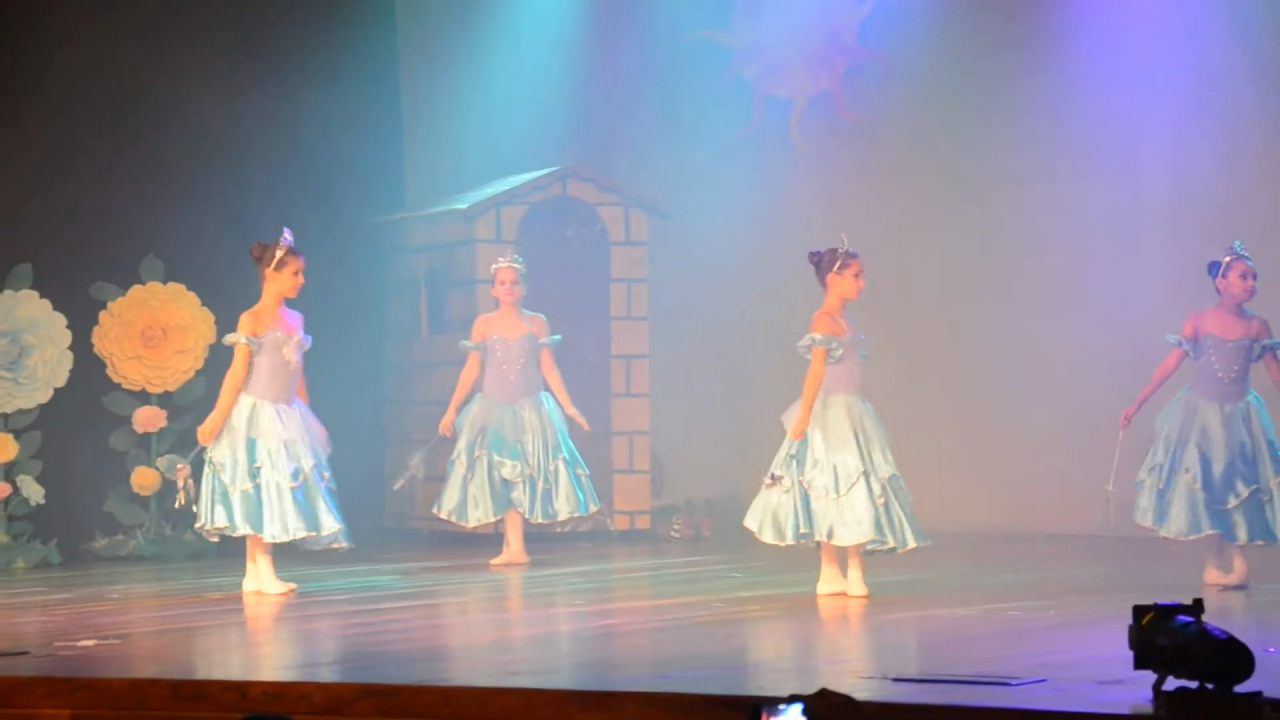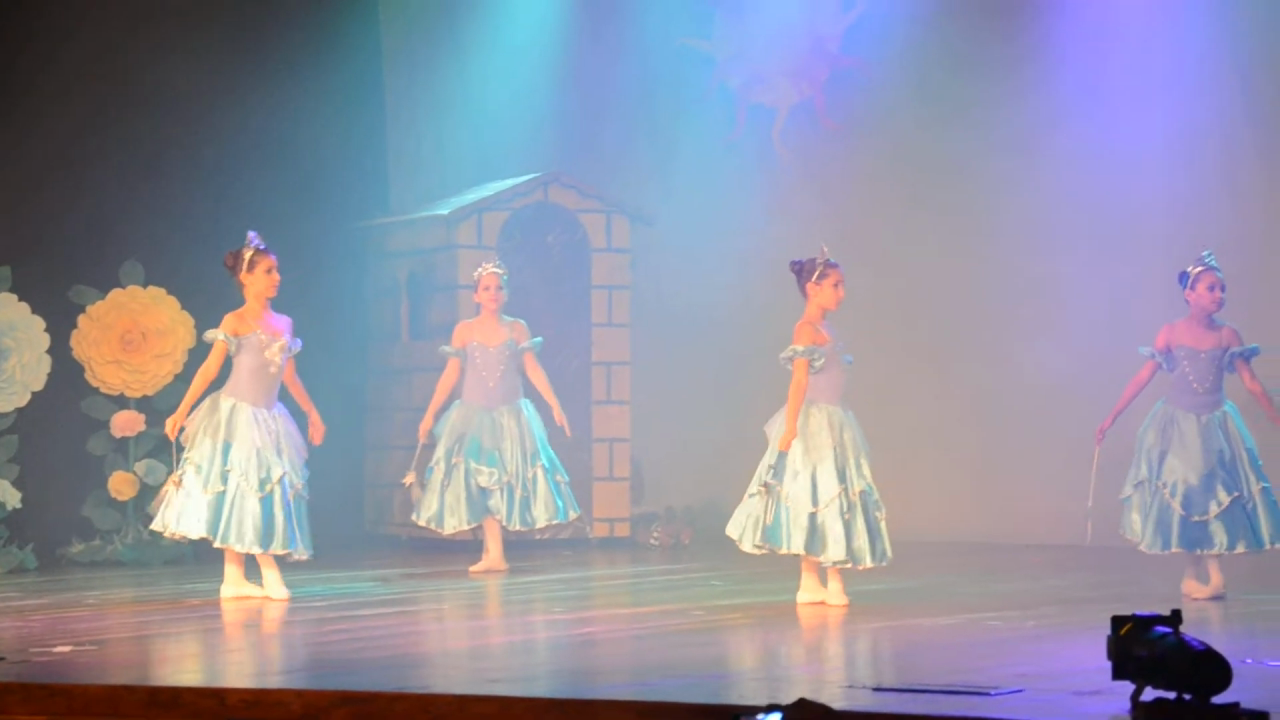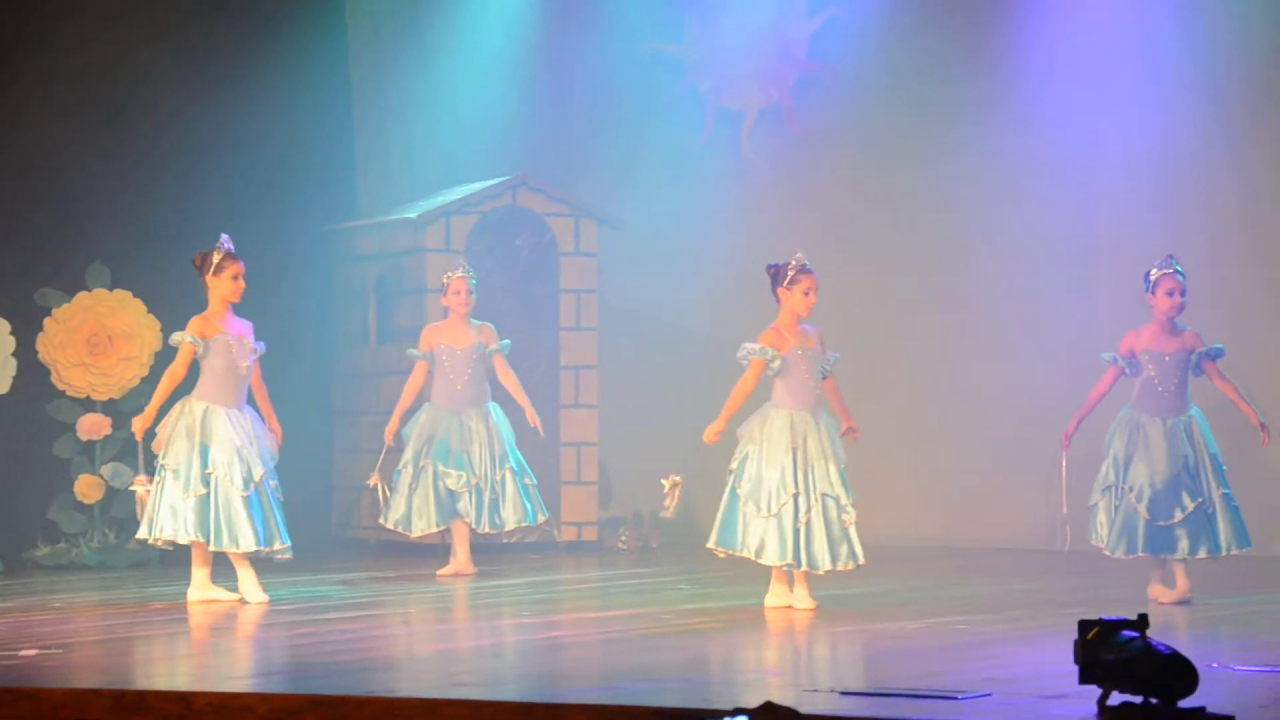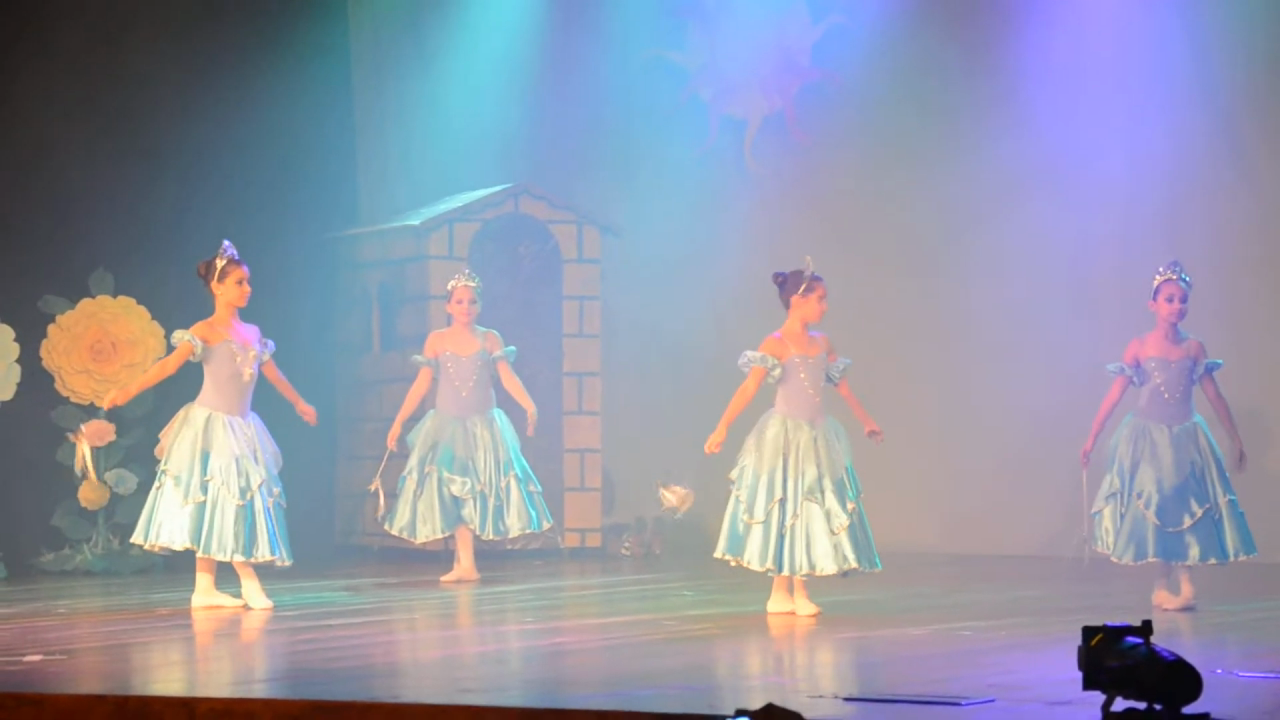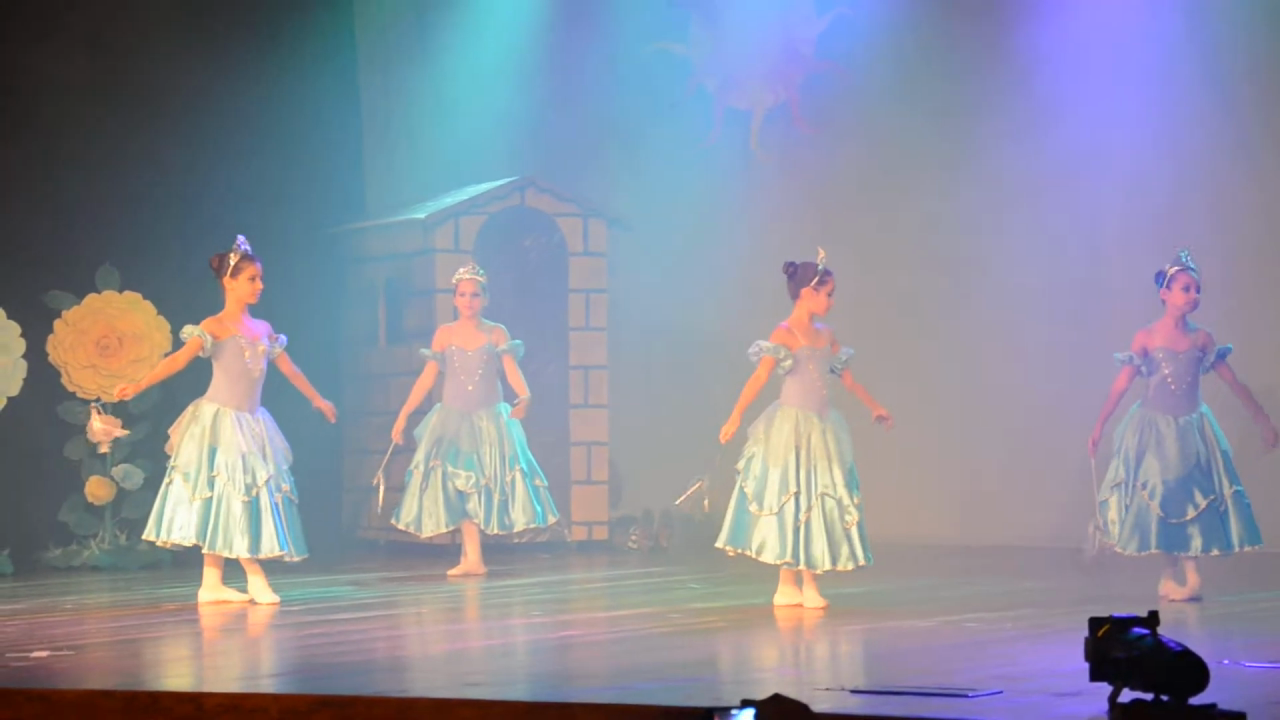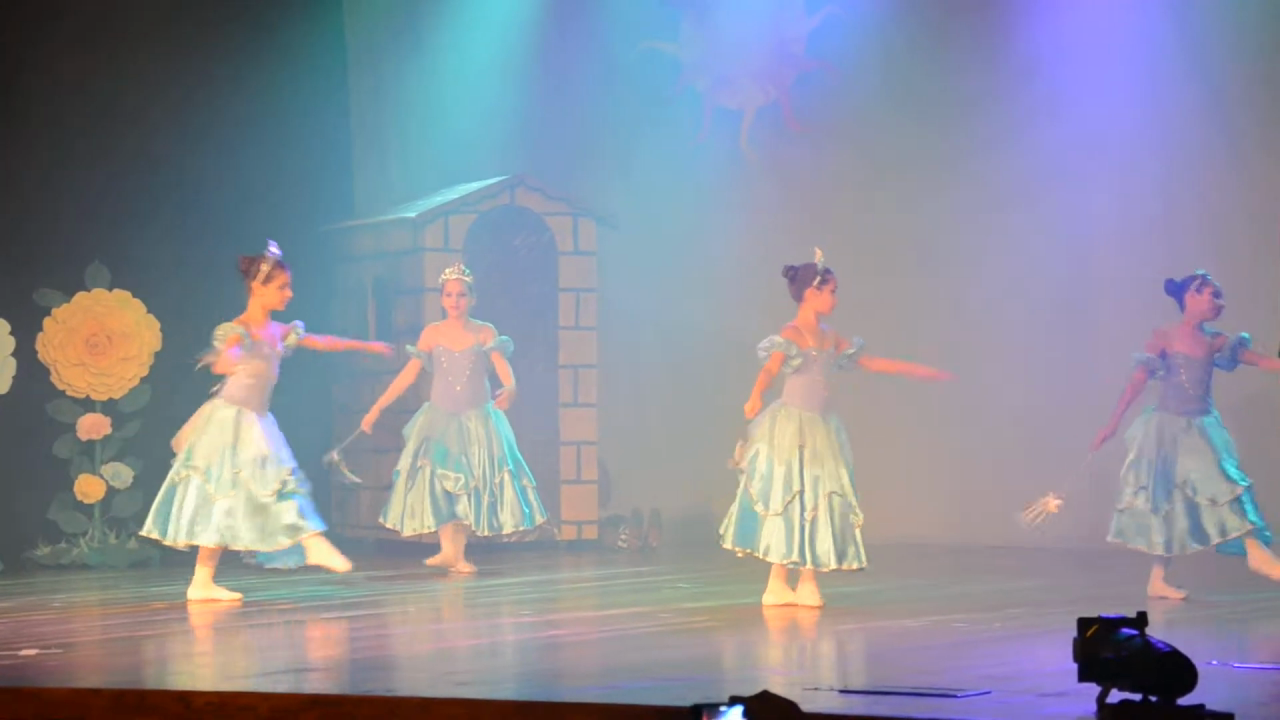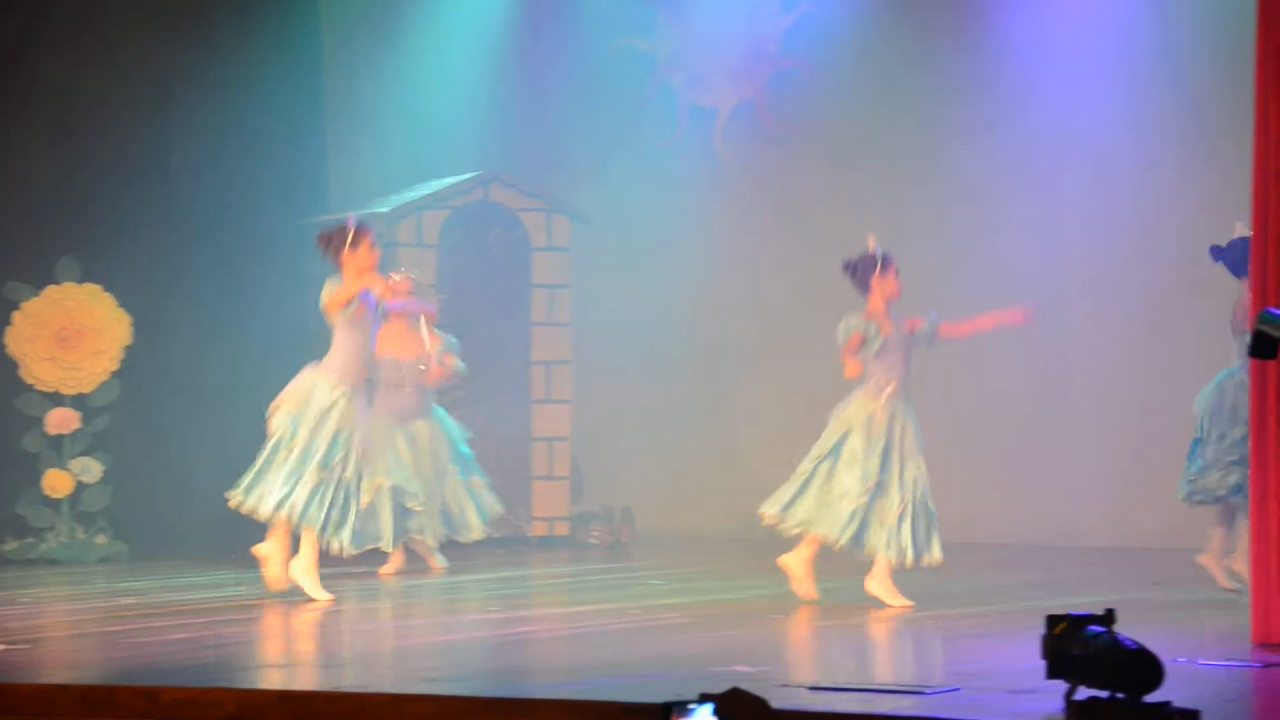
dt=0.5s
person 1, frame 1
left shoulder: (296, 319)
right shoulder: (251, 320)
right elbow: (237, 372)
left wrist: (307, 417)
right wrist: (215, 419)
left hip: (288, 414)
right hip: (255, 413)
left knee: (280, 489)
right knee: (263, 488)
left ankle: (255, 573)
right ankle: (263, 571)
person 1, frame 2
left shoulder: (284, 323)
right shoulder: (235, 321)
left elbow: (289, 375)
right elbow: (210, 368)
left wrist: (313, 414)
right wrist: (182, 411)
left hip: (269, 418)
right hip: (236, 415)
left knee: (269, 492)
right knee: (240, 493)
left ankle: (234, 579)
right ankle: (269, 569)
person 1, frame 3
left shoulder: (245, 327)
right shoulder: (200, 324)
left elbow: (255, 378)
right elbow: (177, 370)
left wrist: (271, 420)
right wrist: (149, 412)
left hip: (238, 419)
right hip: (206, 419)
left knee: (227, 496)
right knee: (214, 496)
left ankle: (201, 583)
right ankle: (245, 575)
person 1, frame 4
left shoulder: (253, 333)
right shoulder: (205, 330)
left elbow: (272, 373)
right elbow: (170, 364)
left wrist: (299, 403)
right wrist: (129, 391)
left hip: (244, 426)
right hip: (211, 425)
left knee: (225, 506)
right knee: (216, 503)
left ankle: (205, 588)
right ankle: (249, 581)
person 1, frame 5
left shoulder: (263, 328)
right shoulder: (214, 326)
left elbow: (288, 366)
right elbow: (180, 357)
left wrist: (316, 399)
right wrist: (140, 384)
left hip: (252, 422)
right hip: (220, 421)
left knee: (244, 497)
right knee: (224, 498)
left ankle: (213, 583)
person 1, frame 6
left shoulder: (279, 330)
right shoulder: (239, 327)
left elbow: (321, 342)
right elbow: (227, 353)
left wrist: (365, 345)
right wrist: (231, 365)
left hip: (258, 422)
right hip: (231, 420)
right knee: (224, 498)
person 1, frame 7
left shoulder: (366, 294)
right shoulder: (341, 289)
right elbow: (332, 302)
right wrist: (366, 285)
left hip: (346, 395)
right hip: (325, 391)
left knee: (324, 475)
right knee: (307, 470)
person 2, frame 1
left shoulder: (843, 319)
right shoulder: (824, 320)
right elbow: (816, 368)
right wrist: (803, 415)
left hip: (850, 413)
right hip: (830, 414)
left knee: (853, 489)
right knee: (839, 489)
left ankle: (833, 572)
right ankle: (842, 571)
person 2, frame 2
left shoulder: (828, 329)
right shoulder: (805, 329)
right elbow: (799, 380)
left wrist: (841, 423)
right wrist: (790, 428)
left hip: (834, 423)
right hip: (813, 424)
left knee: (834, 499)
right knee: (817, 498)
left ankle: (820, 581)
right ankle: (817, 582)
person 2, frame 3
left shoulder: (813, 334)
right shoulder: (773, 336)
left elbow: (827, 380)
right elbow: (749, 381)
left wrist: (845, 419)
right wrist: (722, 421)
left hip: (813, 428)
right hip: (783, 427)
left knee: (811, 502)
right knee: (786, 502)
left ankle: (791, 585)
right ankle: (784, 586)
person 2, frame 4
left shoulder: (822, 342)
right shoulder: (775, 343)
left elbow: (842, 386)
right elbow: (749, 388)
left wrist: (867, 422)
right wrist: (722, 429)
left hip: (817, 436)
right hip: (785, 435)
left knee: (814, 509)
right knee: (786, 508)
left ankle: (794, 591)
right ankle: (783, 592)
person 2, frame 5
left shoulder: (825, 334)
right shoulder: (784, 334)
left elbow: (846, 376)
right elbow: (759, 377)
left wrist: (874, 407)
right wrist: (735, 418)
left hip: (821, 428)
right hip: (791, 427)
left knee: (819, 501)
right knee: (791, 501)
left ankle: (808, 583)
right ankle: (788, 585)
person 2, frame 6
left shoulder: (830, 337)
right shoulder: (791, 334)
left elbow: (871, 363)
right elbow: (770, 368)
left wrist: (917, 370)
right wrist: (755, 399)
left hip: (821, 428)
right hip: (790, 426)
left knee: (824, 499)
right knee: (787, 500)
left ankle: (808, 580)
right ankle: (776, 584)
person 2, frame 7
left shoulder: (904, 324)
right shoulder: (864, 320)
left elbow: (956, 330)
right elbow: (850, 347)
left wrist: (1000, 318)
right wrist: (852, 363)
left hip: (896, 418)
right hip: (868, 415)
left knee: (901, 492)
right knee: (852, 488)
left ankle: (881, 578)
right ankle: (800, 556)
person 3, frame 1
right shoulder: (1199, 320)
right elbow: (1170, 365)
right wrist: (1136, 405)
left hip: (1240, 415)
right hip: (1200, 410)
left knee: (1234, 484)
right knee: (1204, 481)
left ankle: (1216, 566)
person 3, frame 2
left shoulder: (1228, 335)
right shoulder: (1171, 332)
left elbow: (1250, 381)
right elbow: (1143, 377)
right wrist: (1111, 418)
left hip: (1215, 424)
right hip: (1177, 423)
left knee: (1211, 494)
right knee: (1185, 493)
left ankle: (1193, 576)
person 3, frame 3
left shoulder: (1190, 339)
right shoulder: (1134, 338)
left elbow: (1219, 379)
right elbow: (1106, 382)
left wrist: (1254, 415)
right wrist: (1075, 421)
left hip: (1181, 430)
right hip: (1142, 429)
left knee: (1178, 500)
right knee: (1149, 499)
left ankle: (1159, 580)
person 3, frame 4
left shoulder: (1194, 347)
right shoulder: (1138, 346)
left elbow: (1214, 395)
right elbow: (1115, 393)
left wrist: (1236, 439)
right wrist: (1092, 437)
left hip: (1186, 437)
right hip: (1147, 437)
left knee: (1182, 507)
right knee: (1154, 507)
left ankle: (1164, 587)
person 3, frame 5
left shoulder: (1201, 337)
right shoulder: (1146, 336)
left elbow: (1232, 379)
right elbow: (1122, 382)
right wrist: (1100, 425)
left hip: (1191, 427)
right hip: (1153, 427)
left knee: (1189, 496)
right knee: (1158, 497)
left ankle: (1171, 578)
right ankle: (1180, 577)
person 3, frame 6
left shoulder: (1217, 340)
right shoulder: (1163, 337)
right elbow: (1138, 381)
right wrist: (1113, 422)
left hip: (1202, 427)
right hip: (1167, 427)
right knee: (1165, 498)
right ankle: (1171, 575)
person 3, frame 7
left shoulder: (1247, 302)
right shoulder: (1250, 301)
left hip: (1246, 394)
right hip: (1243, 395)
left knee: (1240, 476)
right knee: (1238, 472)
left ankle: (1218, 552)
person 4, frame 1
left shoulder: (538, 323)
right shoulder: (483, 324)
left elbow: (549, 368)
right elbow: (472, 370)
left wrist: (568, 406)
right wrist: (452, 409)
left hip: (531, 408)
right hip: (494, 409)
left knee: (525, 474)
right knee: (499, 474)
left ankle: (513, 545)
right ankle: (515, 547)
person 4, frame 2
left shoulder: (518, 328)
right shoulder: (463, 330)
left elbow: (533, 369)
right elbow: (451, 374)
left wrist: (555, 404)
right wrist: (429, 414)
left hip: (510, 415)
right hip: (474, 415)
left knee: (506, 479)
right knee: (479, 480)
left ankle: (492, 551)
right ankle: (494, 554)
person 4, frame 3
left shoulder: (486, 332)
right shoulder: (431, 333)
left elbow: (503, 372)
right elbow: (417, 378)
left wrist: (527, 405)
right wrist: (396, 416)
left hip: (478, 418)
right hip: (441, 419)
left knee: (473, 484)
right knee: (446, 484)
left ankle: (459, 555)
right ankle: (462, 558)
person 4, frame 4
left shoulder: (491, 339)
right shoulder: (436, 340)
left elbow: (508, 377)
right elbow: (421, 384)
left wrist: (530, 406)
right wrist: (398, 421)
left hip: (483, 425)
right hip: (447, 425)
left knee: (478, 490)
right knee: (451, 491)
left ankle: (462, 560)
right ankle: (466, 564)
person 4, frame 5
left shoulder: (498, 333)
right shoulder: (444, 334)
left elbow: (512, 370)
right elbow: (427, 377)
left wrist: (525, 396)
right wrist: (403, 414)
left hip: (490, 419)
right hip: (453, 419)
left knee: (484, 485)
right knee: (458, 484)
left ankle: (469, 554)
right ankle: (473, 558)
person 4, frame 6
left shoulder: (485, 332)
right shoulder: (432, 333)
left elbow: (502, 367)
right elbow: (408, 374)
left wrist: (510, 388)
right wrist: (377, 408)
left hip: (478, 419)
right hip: (440, 418)
left knee: (473, 484)
right knee: (436, 477)
left ankle: (459, 554)
right ankle: (447, 550)
person 4, frame 7
left shoulder: (431, 336)
right shoulder: (377, 337)
left elbow: (457, 368)
left wrist: (444, 371)
left hip: (423, 425)
right hip: (386, 426)
left knee: (429, 487)
right knee: (386, 485)
left ankle: (426, 544)
right ankle: (396, 553)
